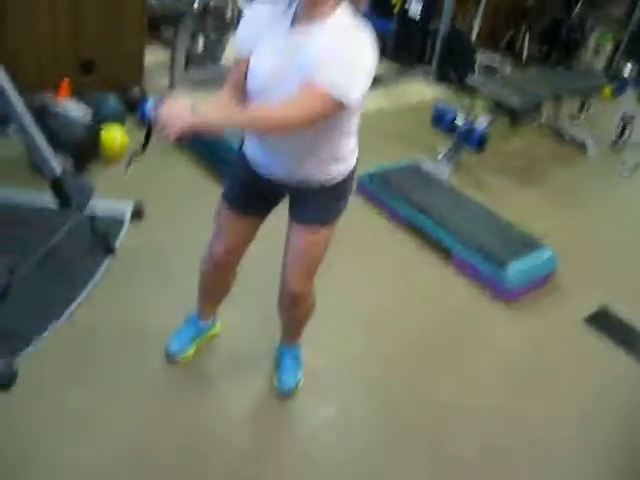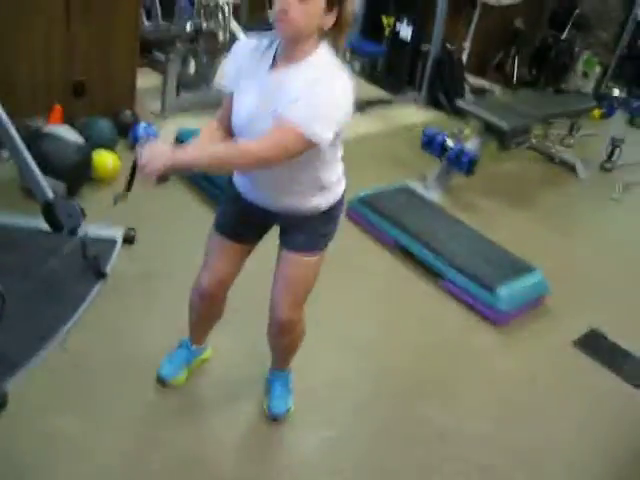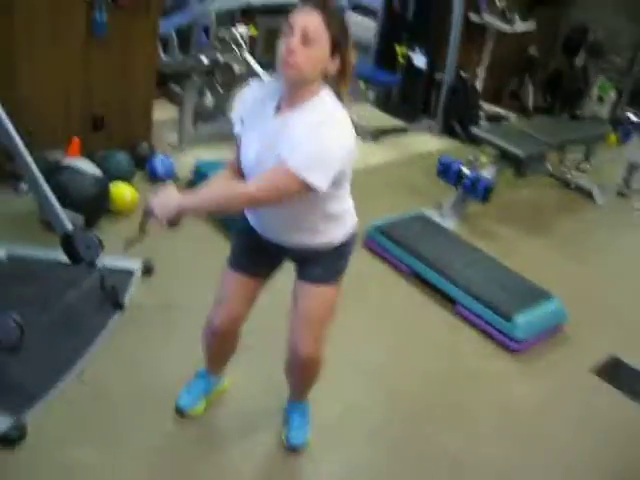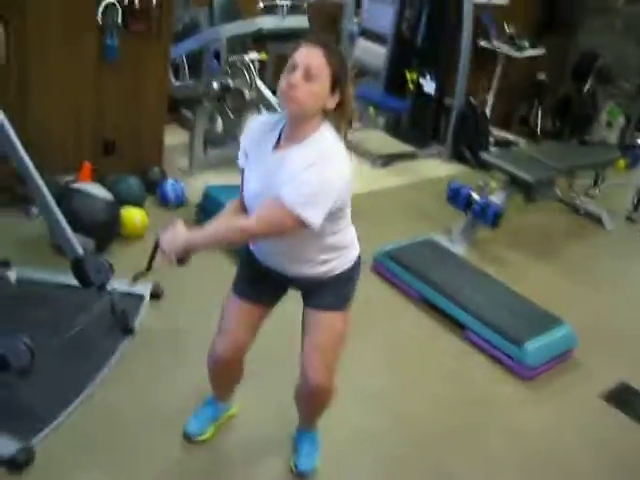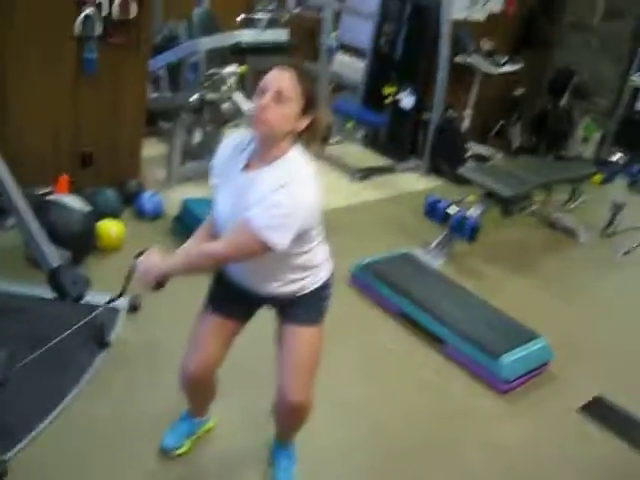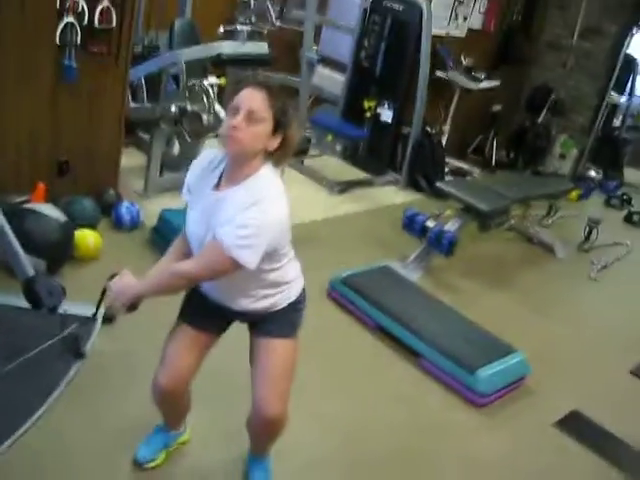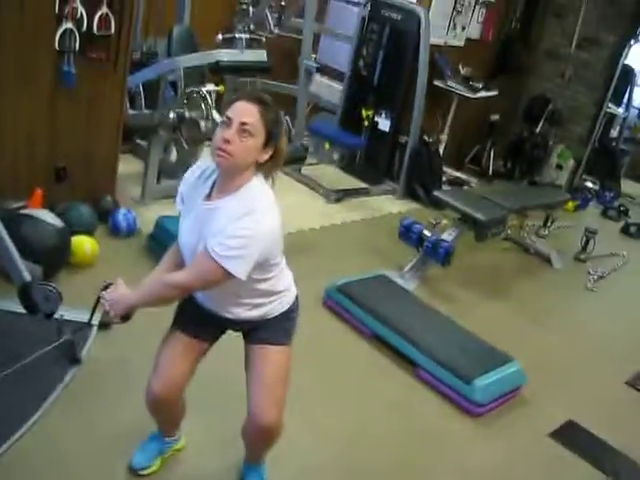
dt=0.1s
person 1, frame 1
left shoulder: (354, 47)
left elbow: (291, 117)
right elbow: (235, 93)
left wrist: (200, 116)
right wrist: (193, 111)
left hip: (323, 180)
right hip: (259, 162)
left knee: (296, 286)
right knee: (219, 257)
left ankle: (289, 349)
right ankle: (203, 320)
person 1, frame 2
left shoulder: (329, 87)
right shoulder: (248, 50)
left elbow: (259, 154)
right elbow: (223, 125)
left wrist: (175, 157)
right wrist: (177, 153)
left hip: (310, 208)
right hip: (249, 192)
left knee: (286, 314)
right knee: (209, 286)
left ankle: (280, 373)
right ankle: (194, 346)
person 1, frame 3
left shoulder: (330, 131)
right shoulder: (257, 94)
left elbow: (255, 194)
right elbow: (238, 170)
left wrist: (181, 203)
right wrist: (187, 198)
left hip: (323, 244)
right hip: (263, 229)
left knee: (305, 351)
right knee: (222, 323)
left ankle: (298, 403)
right ankle: (212, 375)
person 1, frame 4
left shoulder: (327, 166)
right shoulder: (260, 129)
left elbow: (253, 227)
right elbow: (244, 203)
left wrist: (188, 240)
right wrist: (193, 235)
left hip: (327, 272)
right hip: (267, 258)
left knee: (316, 379)
right knee: (225, 352)
left ankle: (307, 430)
right ankle: (220, 402)
person 1, frame 5
left shoulder: (295, 189)
right shoulder: (233, 147)
left elbow: (223, 252)
right elbow: (217, 223)
left wrist: (163, 265)
right wrist: (170, 260)
left hip: (300, 289)
right hip: (241, 277)
left knee: (294, 400)
right knee: (195, 371)
left ankle: (283, 444)
right ankle: (198, 417)
person 1, frame 6
left shoulder: (264, 207)
right shoulder: (205, 165)
left elbow: (193, 271)
right elbow: (189, 239)
left wrist: (136, 289)
right wrist: (142, 282)
left hip: (273, 304)
right hip: (214, 292)
left knee: (269, 413)
right knee: (167, 384)
right ankle: (173, 429)
person 1, frame 7
left shoulder: (255, 218)
right shoulder: (199, 175)
left elbow: (185, 282)
right elbow: (181, 249)
left wrist: (130, 299)
right wrist: (134, 291)
left hip: (267, 311)
right hip: (208, 301)
left knee: (265, 421)
right knee: (160, 392)
right ankle: (169, 436)
